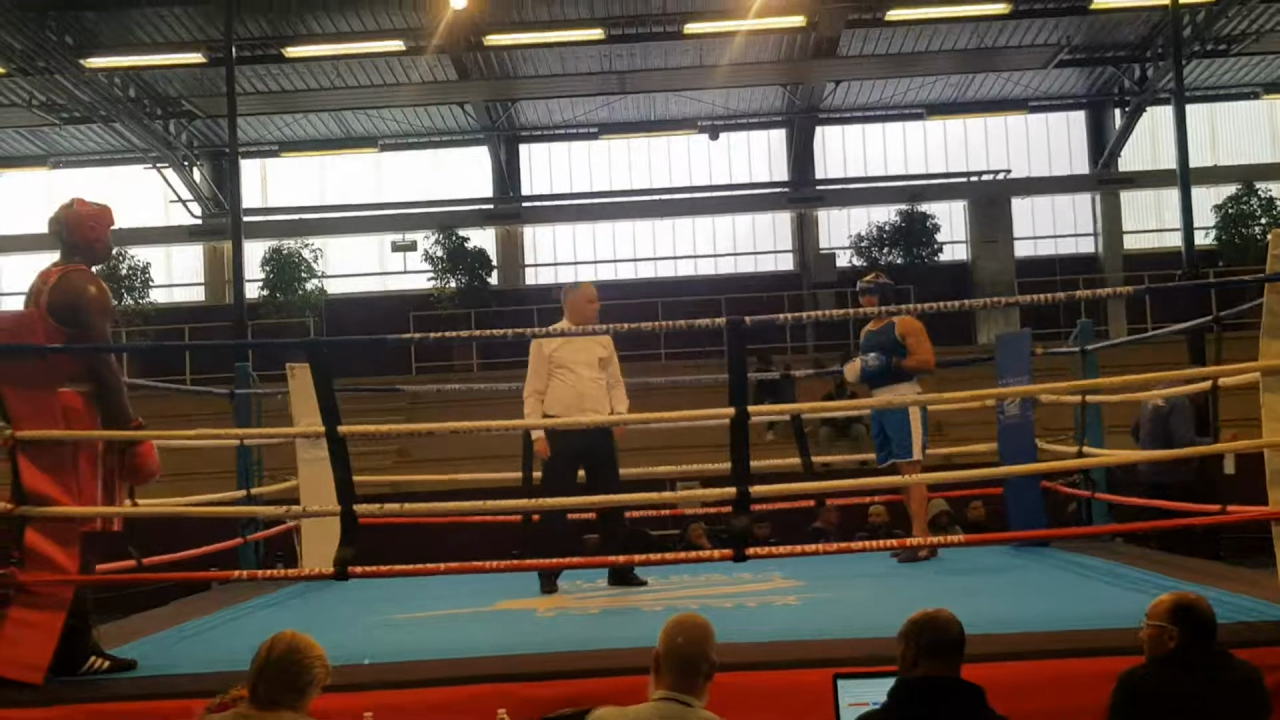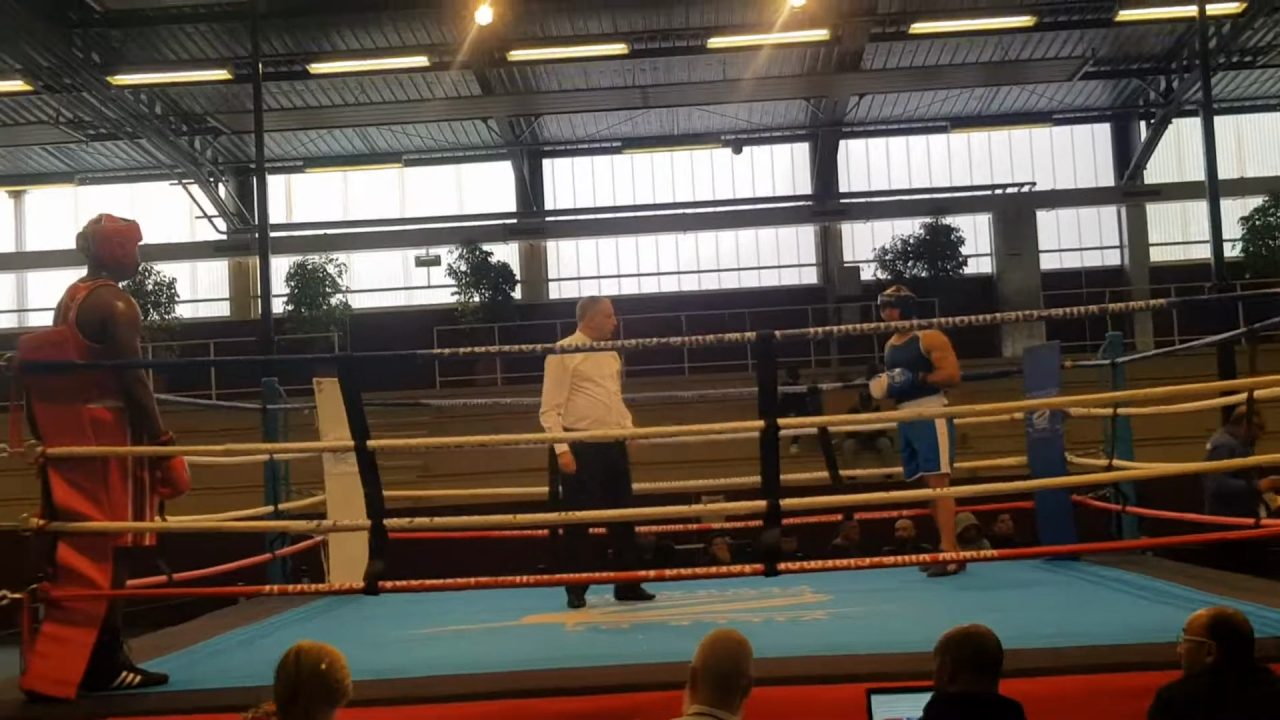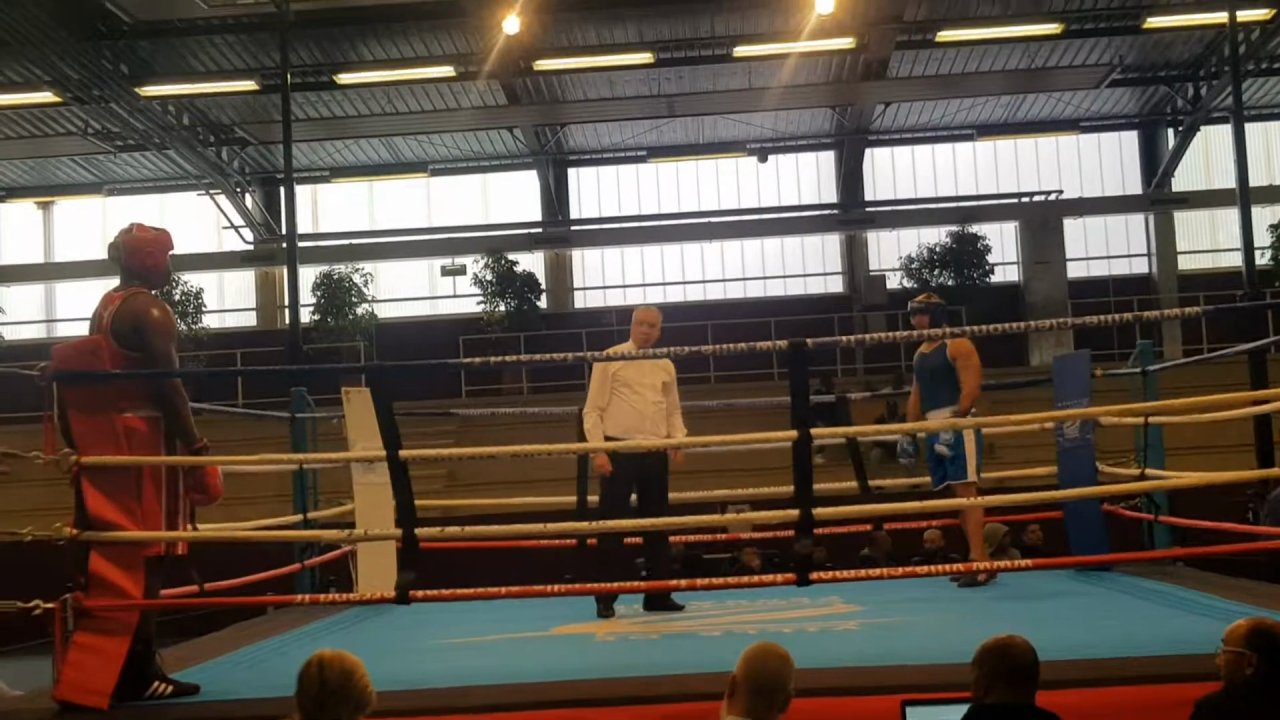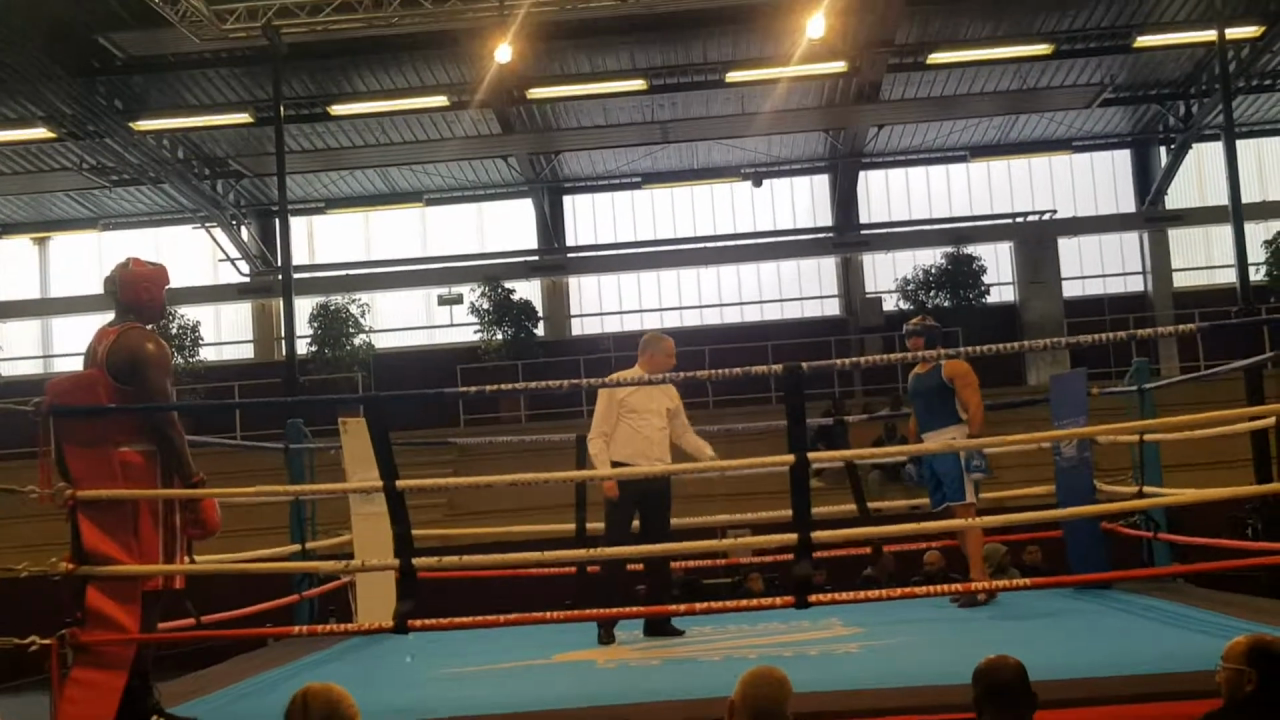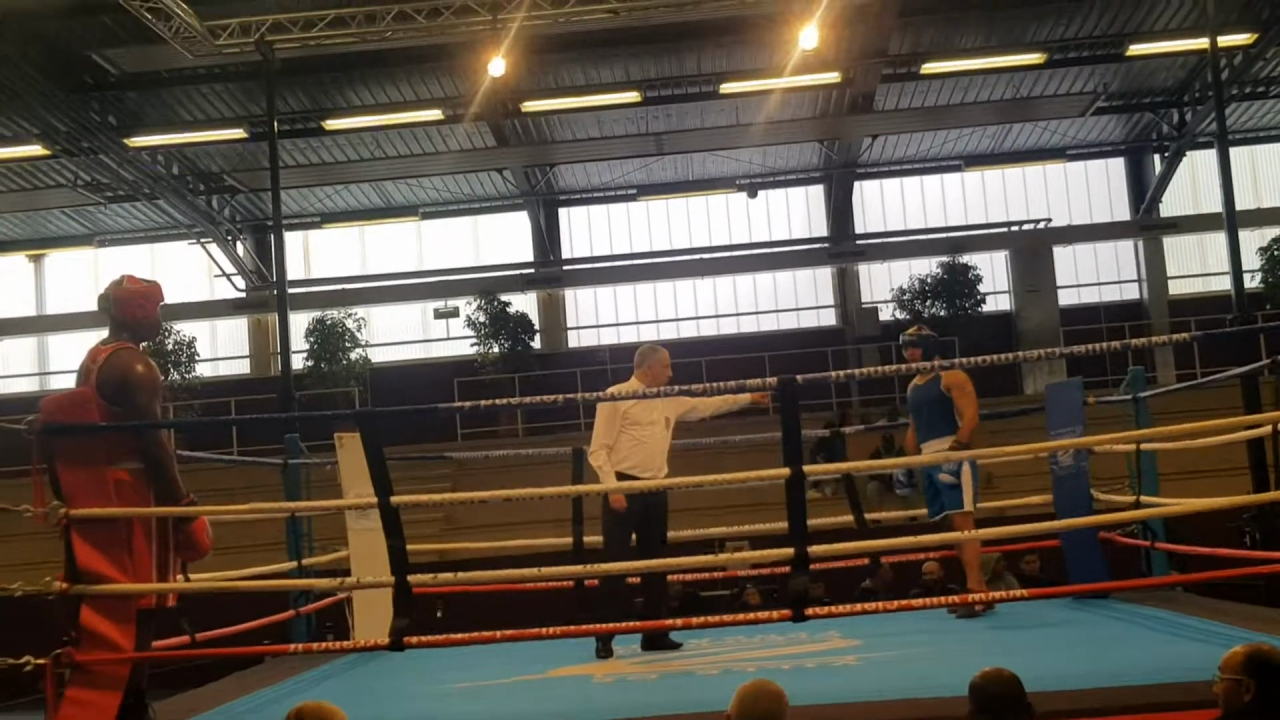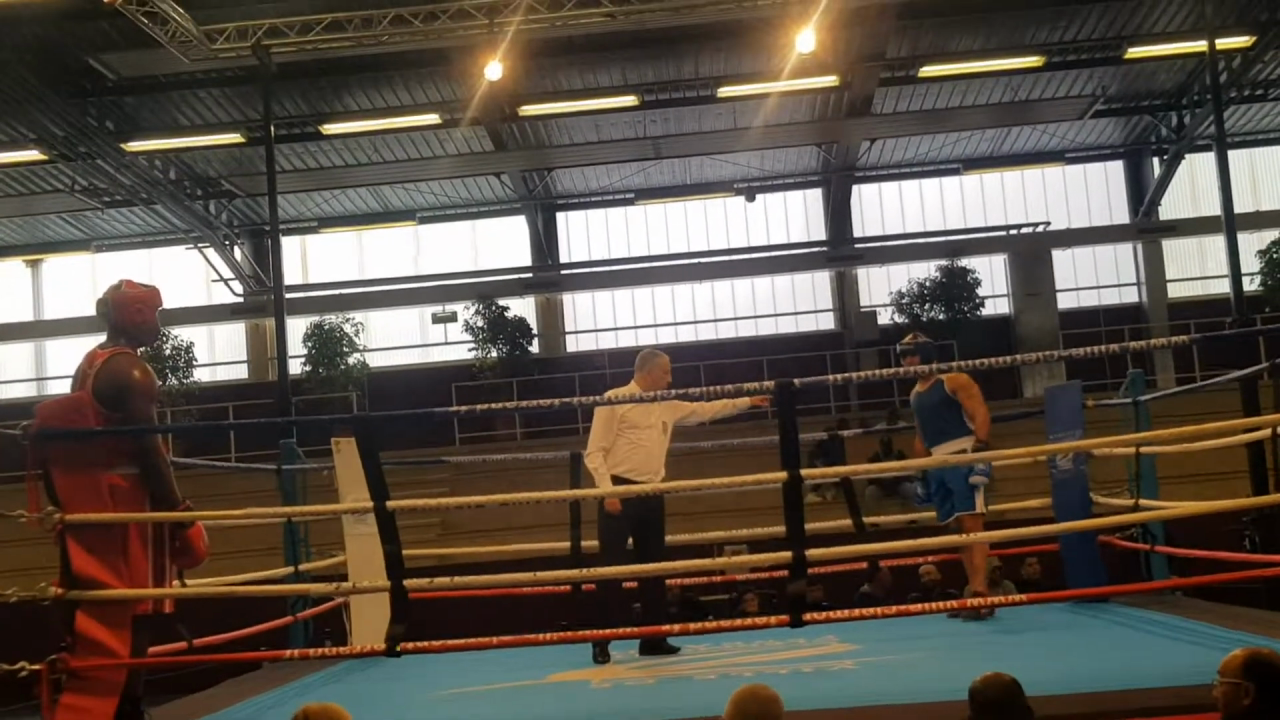
dt=0.5s
person 1, frame 1
left shoulder: (42, 283)
right shoulder: (86, 288)
right elbow: (102, 366)
right wrist: (133, 432)
left hip: (42, 422)
right hip: (77, 421)
left knee: (51, 534)
right knee: (72, 534)
left ankle: (68, 644)
right ankle: (68, 649)
person 1, frame 2
left shoulder: (69, 298)
right shoulder: (115, 304)
left elbow: (72, 375)
right elbow: (133, 381)
right wrist: (164, 447)
left hip: (72, 440)
right hip: (108, 439)
left knee: (82, 549)
right knee: (105, 550)
left ankle: (100, 659)
right ankle: (99, 662)
person 1, frame 3
left shoulder: (105, 307)
right shoulder: (149, 310)
right elbow: (167, 387)
right wrist: (198, 451)
left hip: (107, 447)
right hip: (142, 446)
left knee: (117, 557)
right knee: (139, 558)
left ankle: (132, 669)
right ankle: (132, 673)
person 1, frame 4
left shoulder: (97, 343)
right shoulder: (145, 346)
left elbow: (104, 416)
right elbow: (163, 421)
right wrist: (195, 485)
left hip: (105, 482)
right hip: (139, 478)
left knee: (115, 595)
right knee: (137, 595)
person 1, frame 5
left shoulder: (91, 361)
right shoulder: (133, 365)
right elbow: (152, 444)
right wrist: (186, 510)
left hip: (96, 501)
right hip: (131, 499)
left knee: (109, 614)
right knee: (130, 615)
person 1, frame 6
left shoulder: (88, 366)
right shoulder: (130, 370)
right elbow: (149, 451)
right wrist: (182, 518)
left hip: (95, 506)
right hip: (129, 504)
left knee: (105, 621)
right knee: (129, 621)
person 2, frame 1
left shoulder: (603, 340)
right shoulder: (545, 340)
left elbow: (615, 383)
right elbow: (532, 393)
left wrist: (619, 413)
right wrist: (537, 433)
left hip: (599, 430)
right hip: (561, 430)
left ankle: (620, 569)
right ankle: (549, 575)
person 2, frame 2
left shoulder: (610, 354)
right shoulder: (563, 353)
right elbow: (550, 409)
left wrist: (628, 426)
right wrist: (562, 449)
left hip: (613, 443)
right hip: (580, 445)
left knee: (622, 512)
right knee: (578, 518)
left ankle: (627, 584)
right ankle: (576, 590)
person 2, frame 3
left shoulder: (665, 365)
right shoulder: (610, 359)
left elbow: (673, 410)
right elbow: (593, 410)
left wrist: (678, 439)
right wrist: (598, 449)
left hip: (655, 452)
right hip: (618, 450)
right knee: (612, 524)
left ankle: (657, 594)
right ankle: (606, 599)
person 2, frame 4
left shoulder: (669, 392)
right shoulder: (617, 384)
left elbow: (683, 433)
right elbow: (598, 436)
left wrist: (710, 457)
right wrist: (606, 475)
left hip: (658, 478)
right hip: (624, 476)
right knee: (615, 548)
left ankle: (657, 620)
right ankle: (606, 624)
person 2, frame 5
left shoulder: (668, 401)
right shoulder: (615, 397)
left elbow: (705, 405)
right elbow: (598, 449)
left wrist: (747, 398)
right wrist: (612, 488)
left hip: (655, 490)
right hip: (624, 488)
left knee: (655, 562)
right knee: (616, 562)
left ankle: (654, 634)
right ankle: (605, 638)
person 2, frame 6
left shoulder: (667, 406)
right shoulder: (613, 400)
left elbow: (704, 410)
right elbow: (594, 452)
left wrist: (746, 402)
right wrist: (607, 491)
left hip: (651, 494)
right hip: (620, 491)
left knee: (653, 565)
right knee: (611, 566)
left ankle: (653, 638)
right ankle: (601, 642)
person 3, frame 1
left shoulder: (906, 324)
right shoulder: (866, 332)
left elbow: (927, 361)
left wrist: (889, 363)
right wrist: (859, 372)
left hip: (903, 402)
right hip: (878, 406)
left knee: (910, 468)
right knee: (899, 470)
left ankle: (921, 539)
right ankle: (921, 536)
person 3, frame 2
left shoulder: (930, 337)
right shoulder: (890, 345)
left elbow: (953, 374)
left wrist: (914, 379)
right wrist: (884, 387)
left hip: (930, 416)
right hip: (905, 419)
left knee: (938, 481)
right knee: (927, 485)
left ankle: (950, 553)
right ankle: (949, 550)
person 3, frame 3
left shoulder: (958, 346)
right shoulder: (919, 353)
left elbow: (972, 387)
right elbow: (916, 395)
left wrist: (954, 425)
right wrist: (909, 432)
left hip: (956, 426)
right hip: (933, 429)
left knee: (965, 490)
right knee: (954, 493)
left ankle: (979, 562)
right ankle: (980, 560)
person 3, frame 4
left shoulder: (953, 367)
right shoulder: (914, 375)
left elbow: (975, 407)
left wrist: (974, 446)
right hip: (929, 451)
left knee: (964, 511)
right knee: (954, 515)
left ankle: (979, 581)
right ankle: (980, 579)
person 3, frame 5
left shoulder: (951, 377)
right shoulder: (913, 386)
left elbow: (970, 416)
left wrist: (954, 453)
left hip: (953, 456)
right hip: (928, 461)
left knee: (962, 521)
right knee: (952, 524)
left ankle: (975, 591)
right ankle: (980, 590)
person 3, frame 6
left shoulder: (955, 380)
right shoulder: (916, 393)
left elbow: (981, 415)
left wrist: (980, 454)
right wrist: (921, 475)
left hip: (964, 458)
right hip: (938, 465)
left knee: (971, 524)
right knee: (958, 529)
left ankle: (980, 594)
right ankle: (980, 596)
